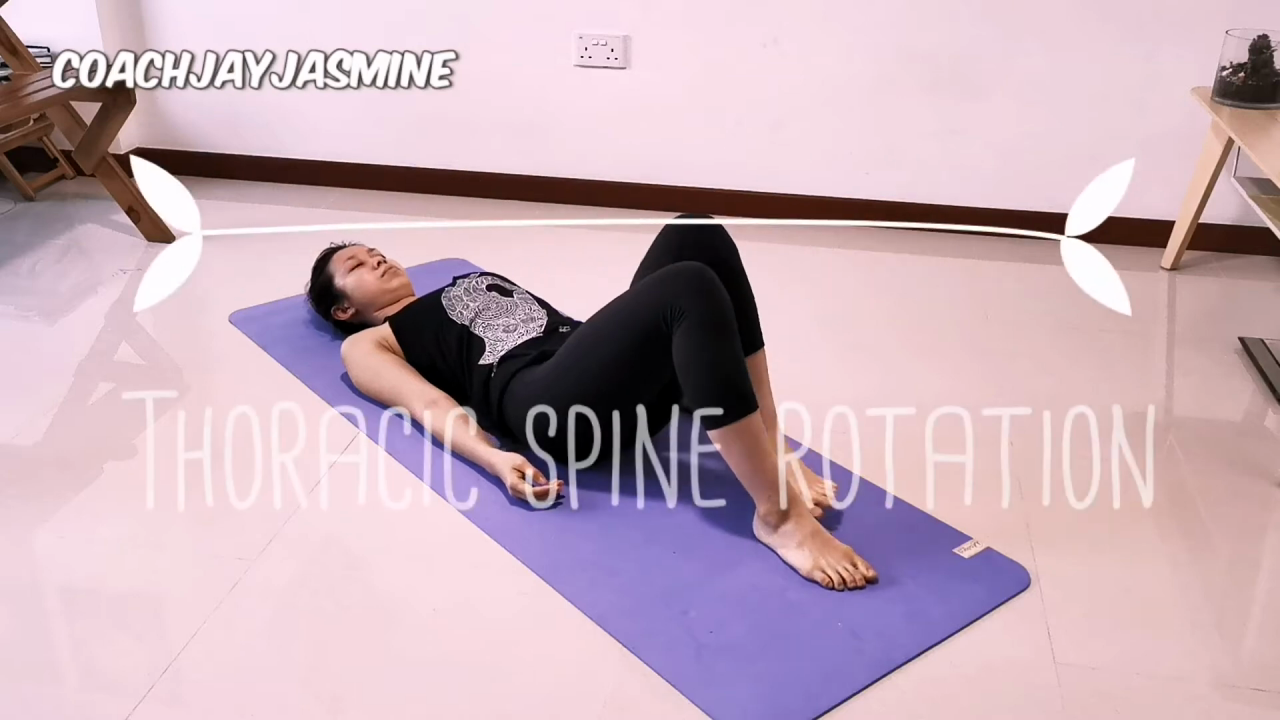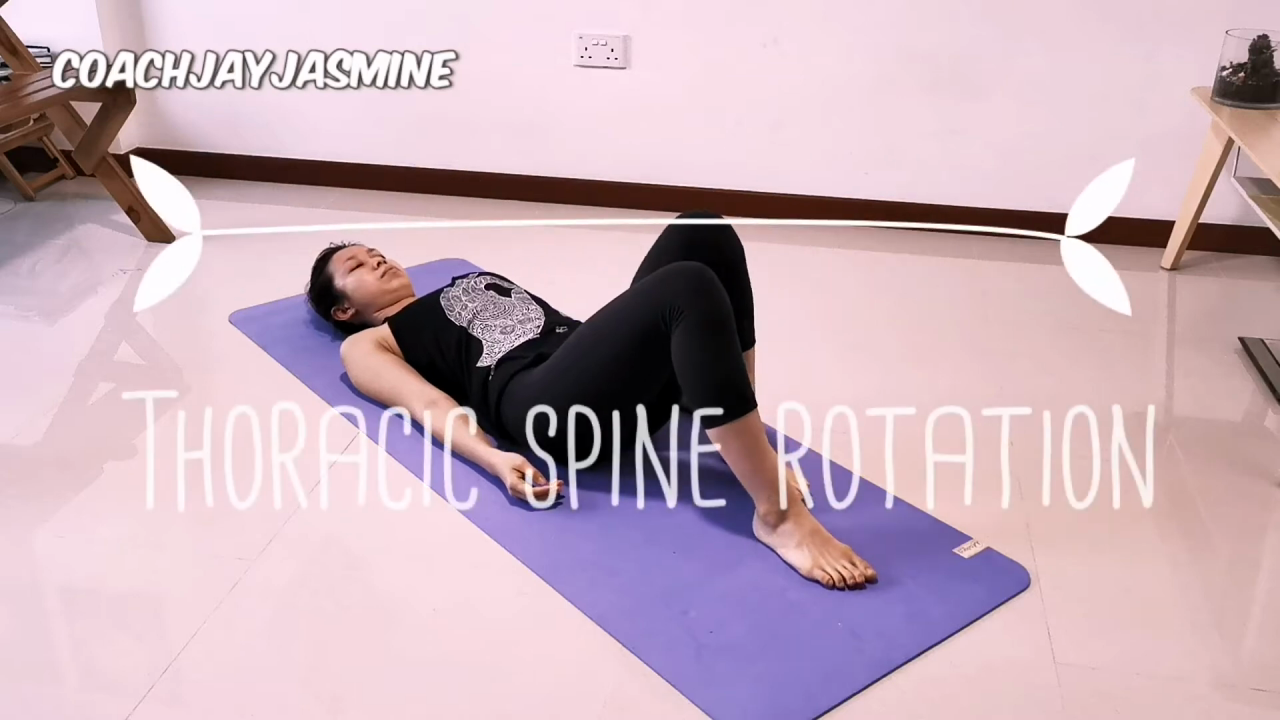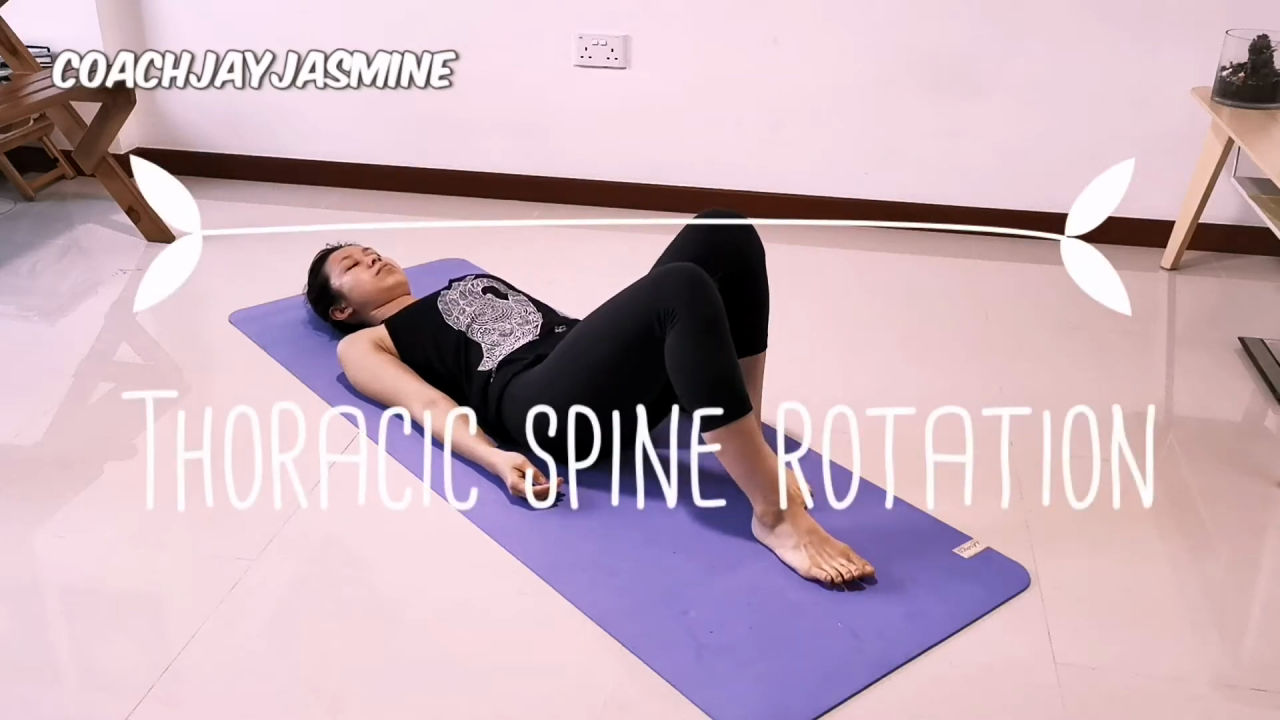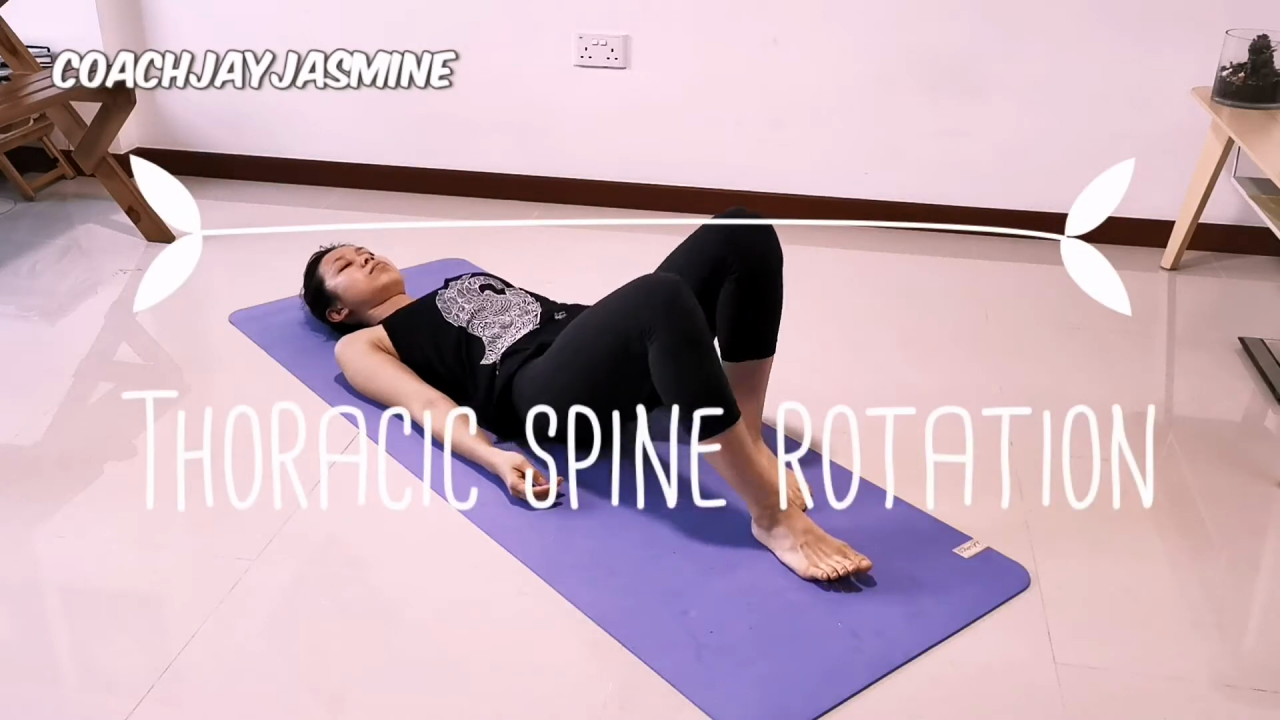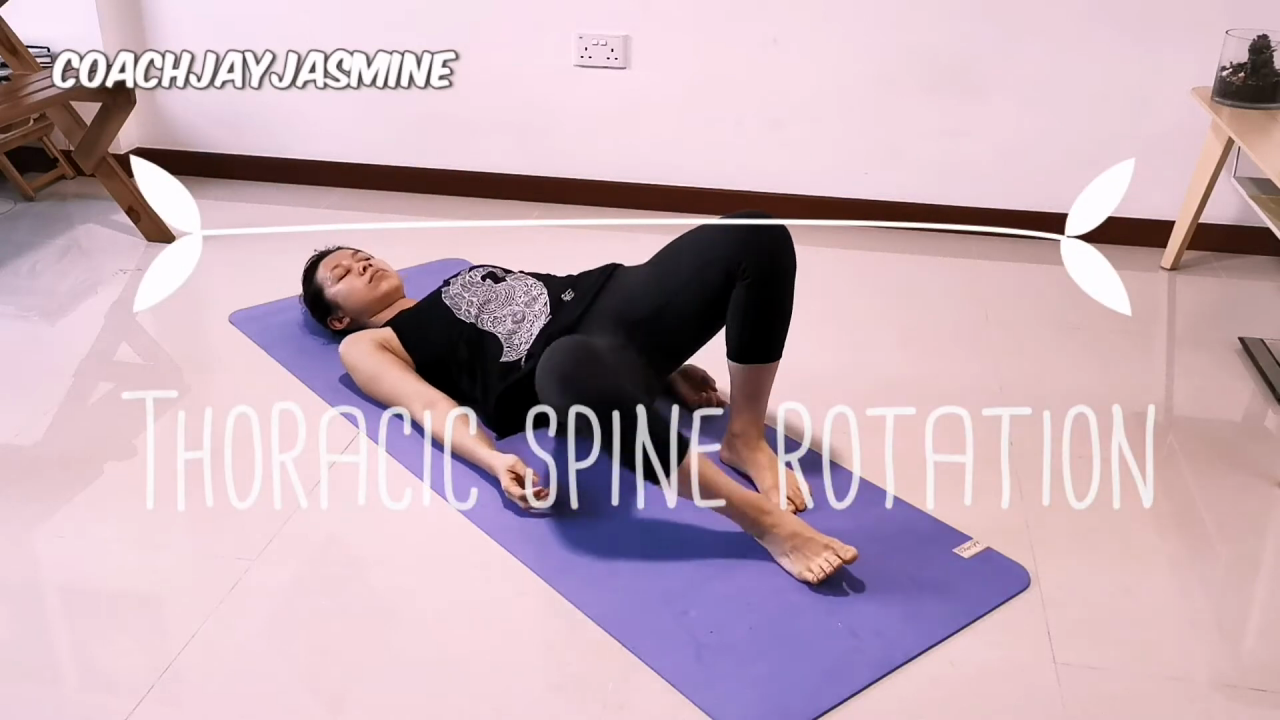
dt=0.2s
person 1, frame 1
left shoulder: (473, 281)
right shoulder: (367, 347)
right elbow: (430, 404)
right wrist: (494, 458)
left hip: (617, 378)
right hip: (548, 400)
left knee: (695, 236)
right knee: (689, 287)
left ankle: (769, 448)
right ankle: (779, 515)
person 1, frame 2
left shoulder: (472, 281)
right shoulder: (367, 346)
right elbow: (429, 404)
right wrist: (495, 458)
left hip: (615, 378)
right hip: (546, 401)
left knee: (706, 235)
right knee: (688, 288)
left ankle: (749, 444)
right ankle: (779, 515)
person 1, frame 3
left shoulder: (470, 283)
right shoulder: (363, 347)
right elbow: (428, 405)
right wrist: (496, 459)
left hip: (612, 371)
right hip: (545, 398)
left knee: (725, 234)
right knee: (681, 288)
left ankle: (745, 440)
right ankle: (777, 517)
person 1, frame 4
left shoulder: (461, 284)
right shoulder: (361, 347)
right elbow: (428, 407)
left wrist: (670, 363)
right wrist: (497, 460)
left hip: (602, 338)
right hip: (549, 384)
left knee: (744, 236)
right knee: (665, 298)
left ankle: (745, 441)
right ankle: (775, 519)
person 1, frame 5
left shoulder: (465, 282)
right shoulder: (365, 346)
right elbow: (430, 407)
left wrist: (666, 363)
right wrist: (494, 460)
right hip: (572, 365)
left knee: (757, 236)
right knee: (574, 365)
left ankle: (745, 439)
right ankle: (765, 519)
